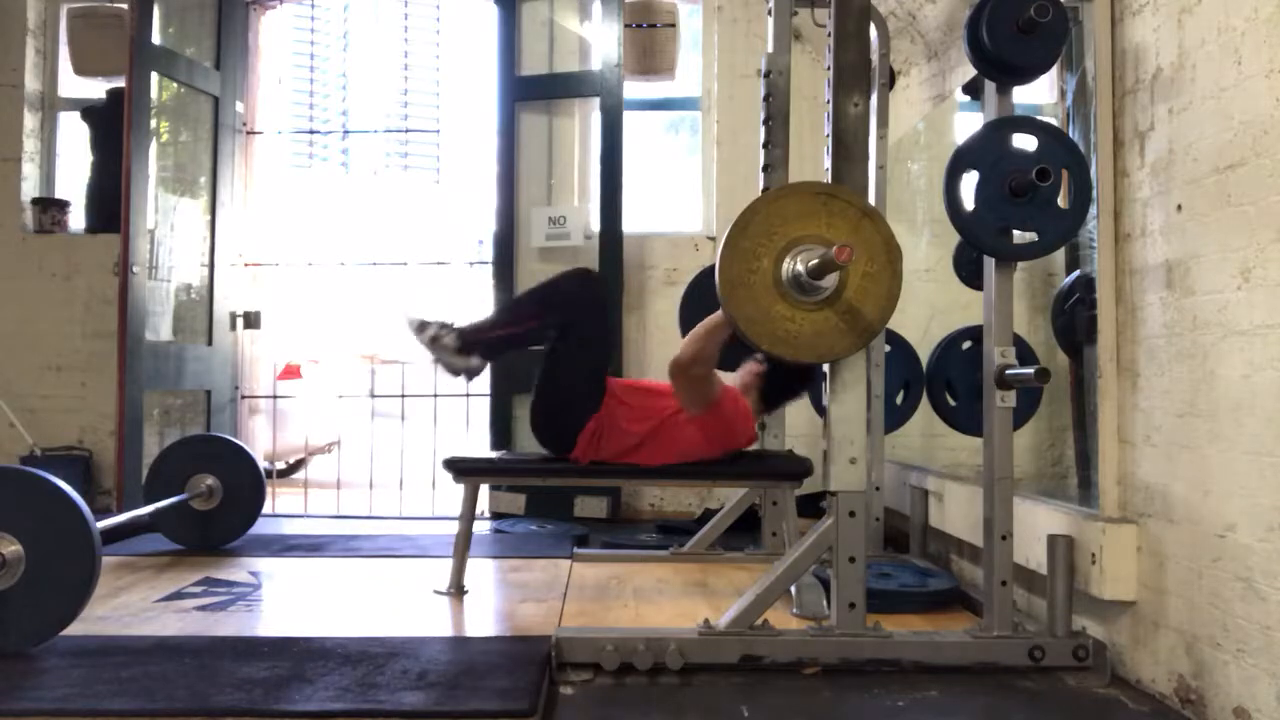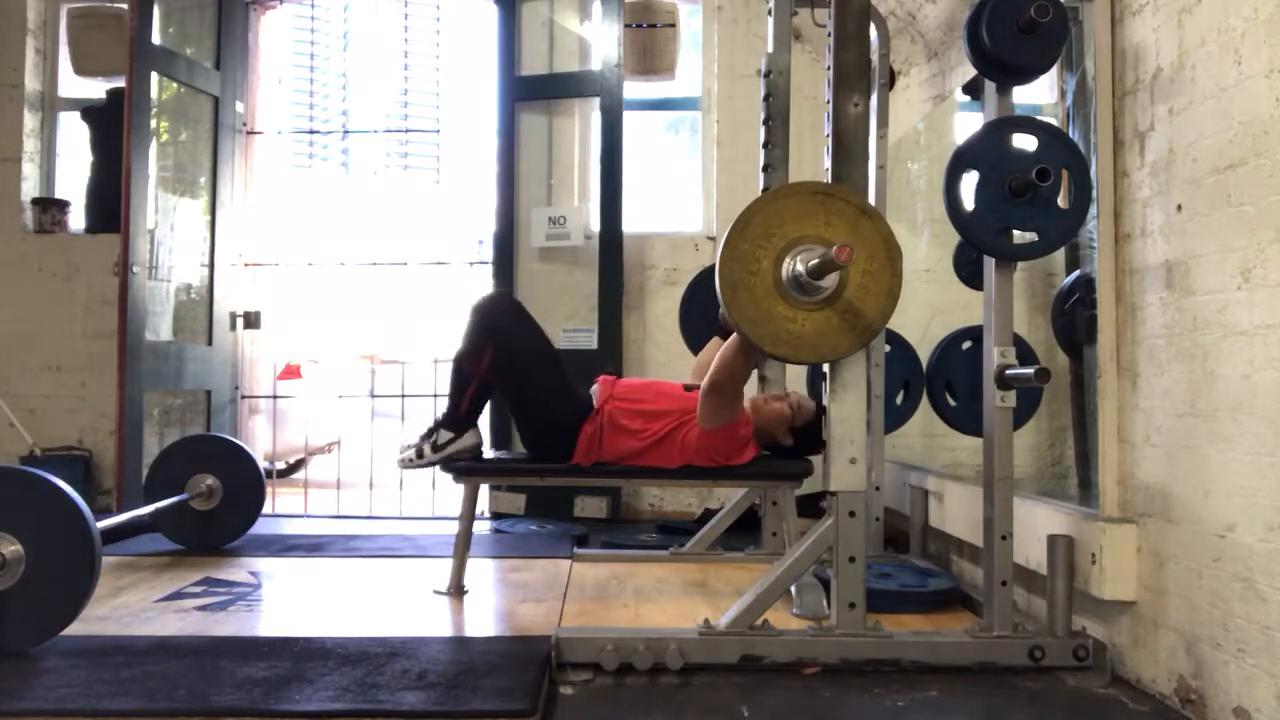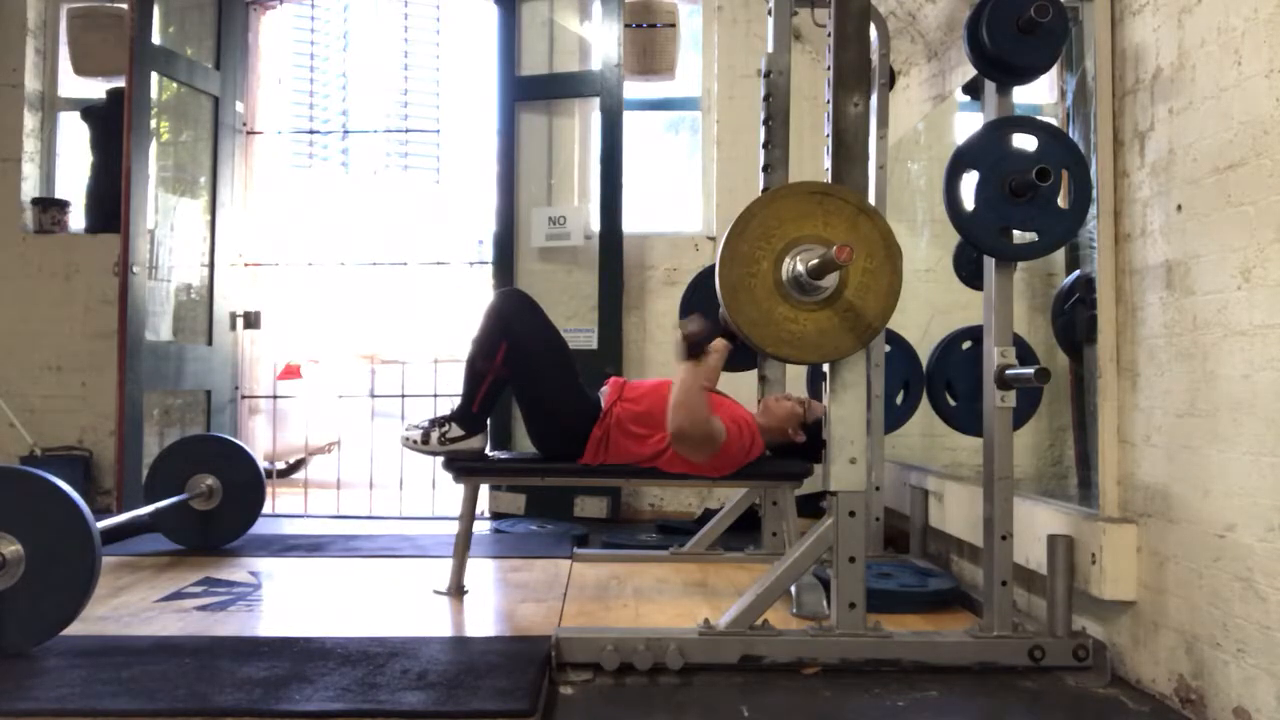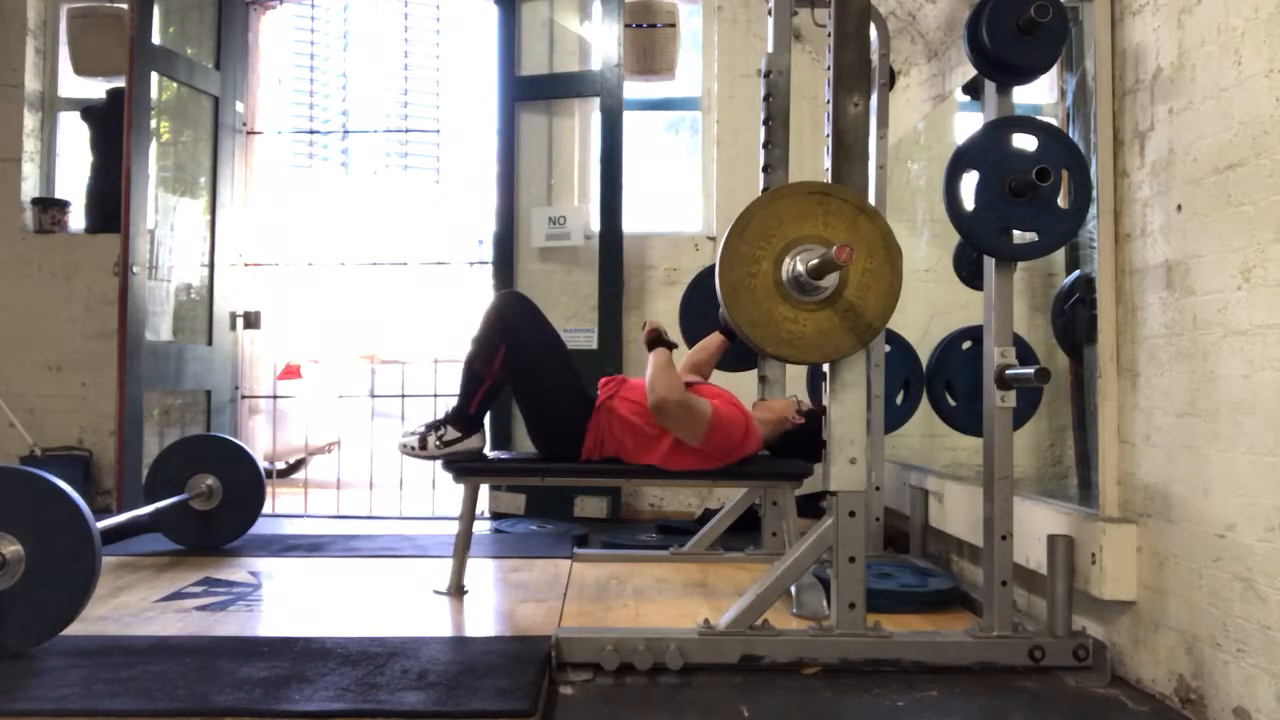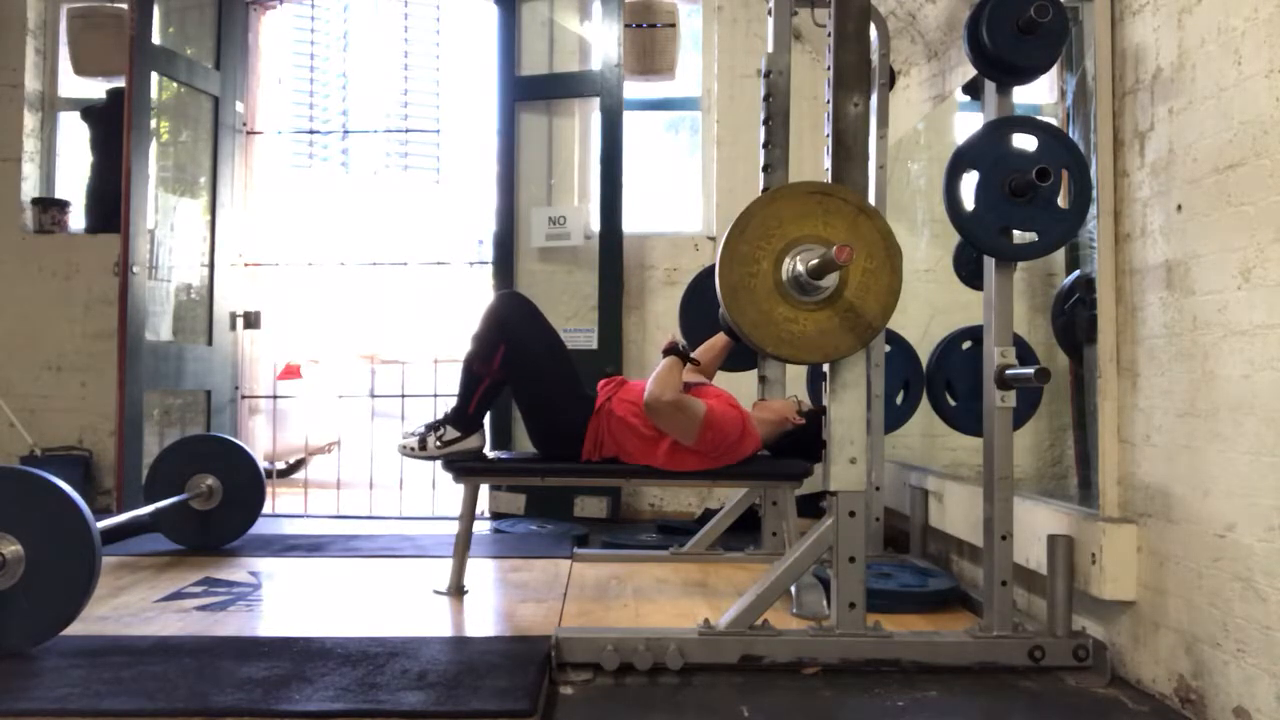
dt=1s
person 1, frame 1
left shoulder: (727, 415)
right shoulder: (735, 420)
left elbow: (684, 364)
right elbow: (692, 368)
left wrist: (732, 313)
left hip: (577, 429)
right hip: (596, 426)
left knee: (582, 289)
right knee: (578, 307)
left ankle: (465, 345)
right ankle: (470, 346)
person 1, frame 2
left shoulder: (731, 442)
right shoulder: (737, 429)
left elbow: (718, 383)
right elbow: (703, 376)
right wrist: (735, 325)
left hip: (571, 434)
right hip: (584, 414)
left knee: (495, 315)
right knee: (499, 310)
left ankle: (456, 429)
right ankle: (458, 427)
person 1, frame 3
left shoulder: (739, 439)
right shoulder: (741, 426)
left elbow: (684, 429)
right elbow: (699, 393)
left wrist: (694, 353)
right wrist: (729, 337)
left hip: (579, 434)
right hip: (592, 414)
left knee: (510, 310)
right knee: (513, 307)
left ankle: (465, 427)
right ankle: (468, 422)
person 1, frame 4
left shoulder: (733, 428)
right shoulder: (734, 425)
left elbow: (664, 402)
right elbow: (688, 373)
left wrist: (658, 344)
right wrist: (728, 331)
left hip: (578, 432)
right hip: (587, 421)
left knee: (510, 311)
right knee: (513, 313)
left ankle: (462, 428)
right ankle: (464, 424)
person 1, frame 5
left shoulder: (731, 429)
right shoulder: (735, 425)
left elbow: (659, 402)
right elbow: (695, 374)
left wrist: (673, 354)
right wrist: (733, 331)
left hip: (578, 431)
right hip: (589, 416)
left knee: (509, 311)
right knee: (511, 313)
left ankle: (461, 427)
right ankle: (463, 424)
